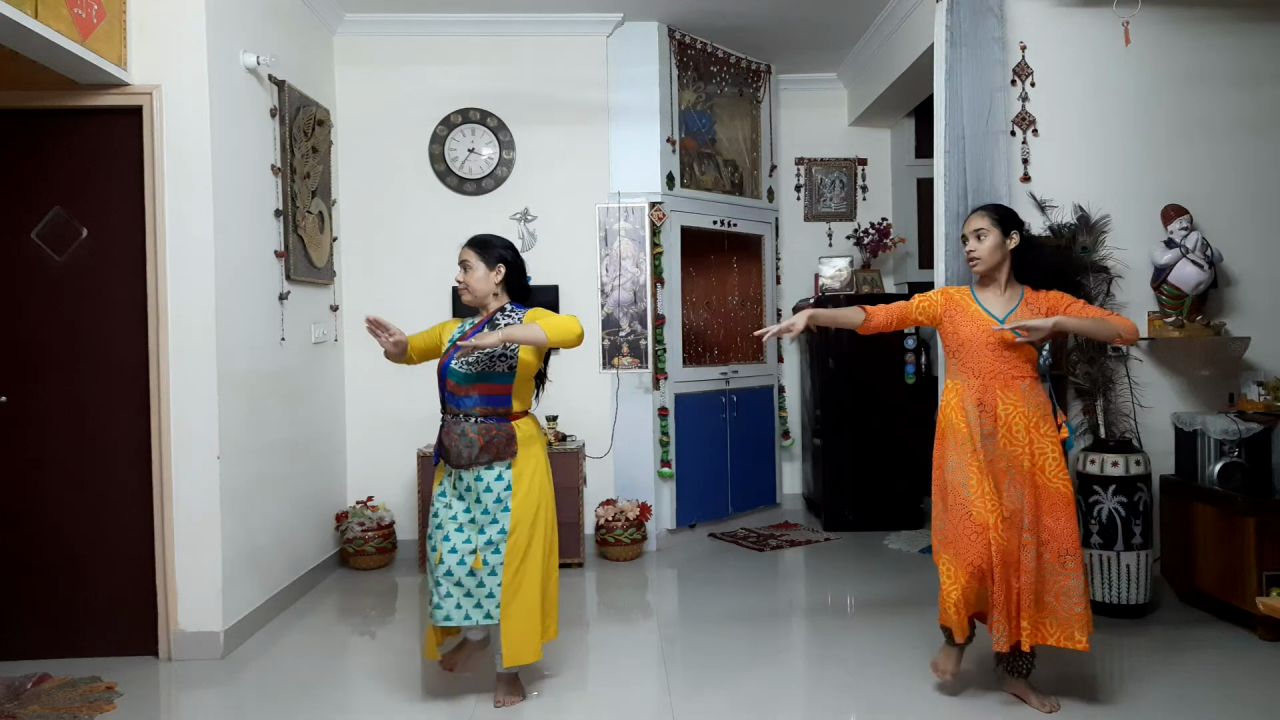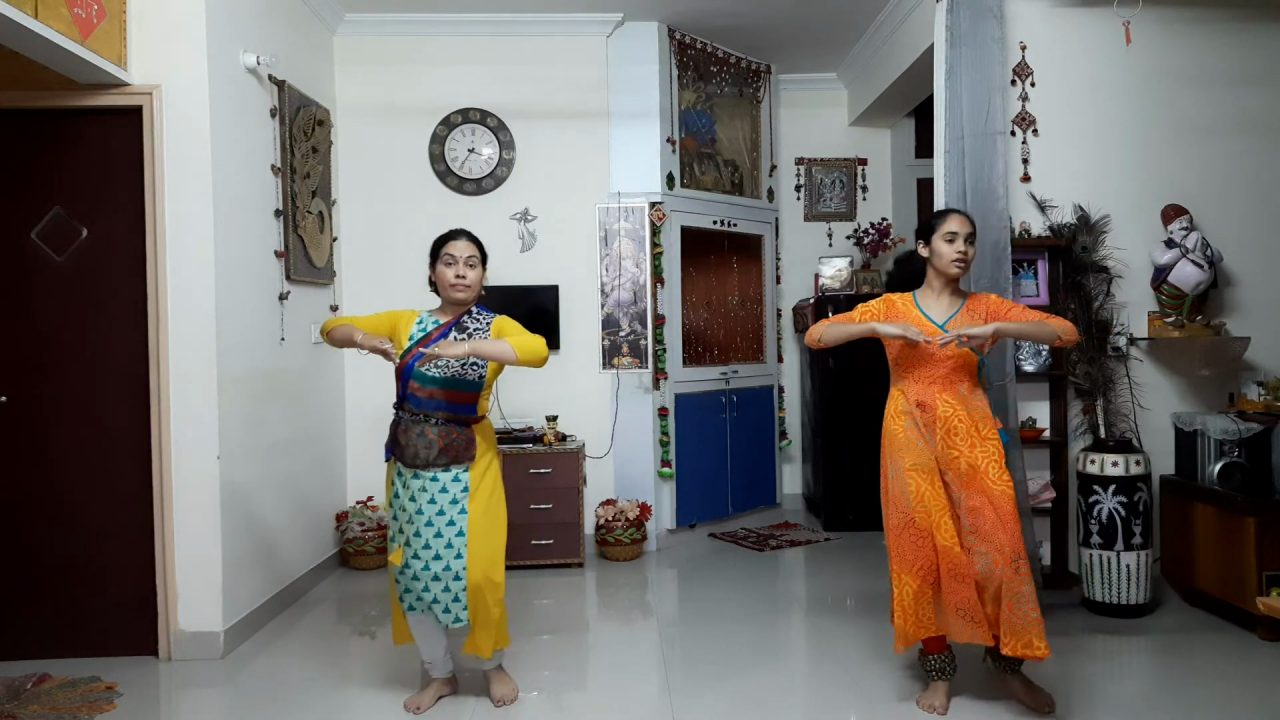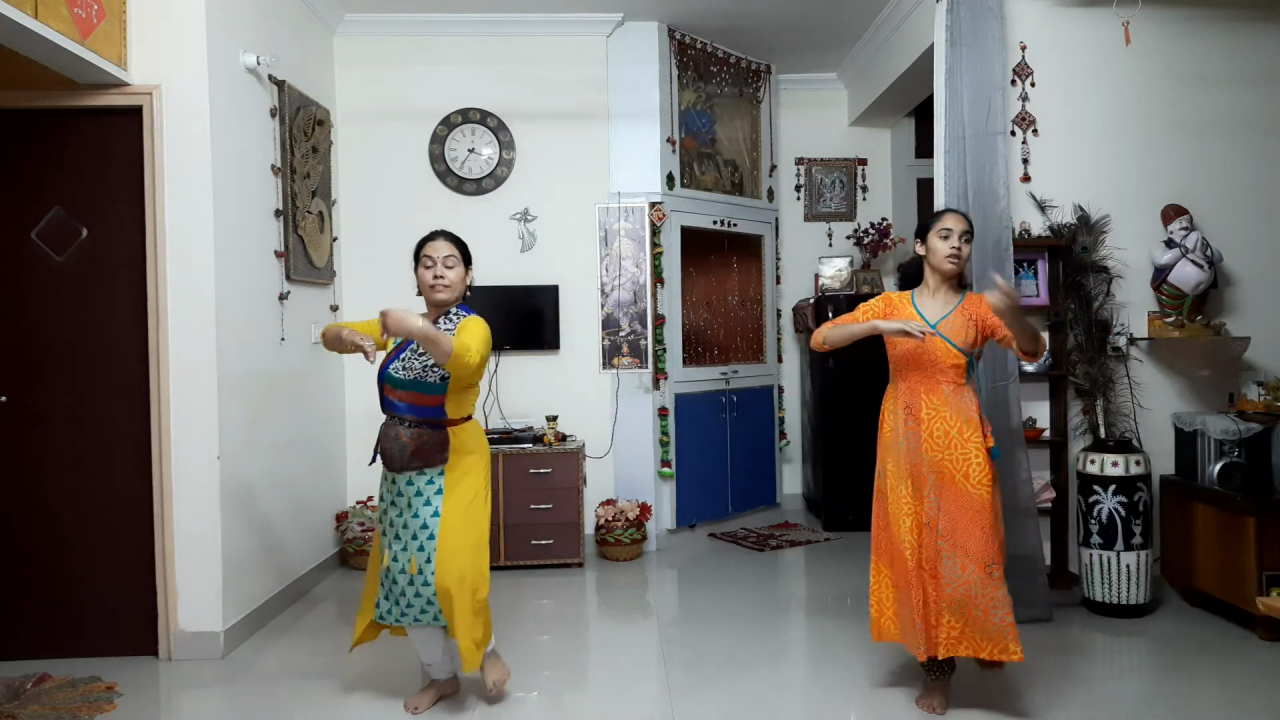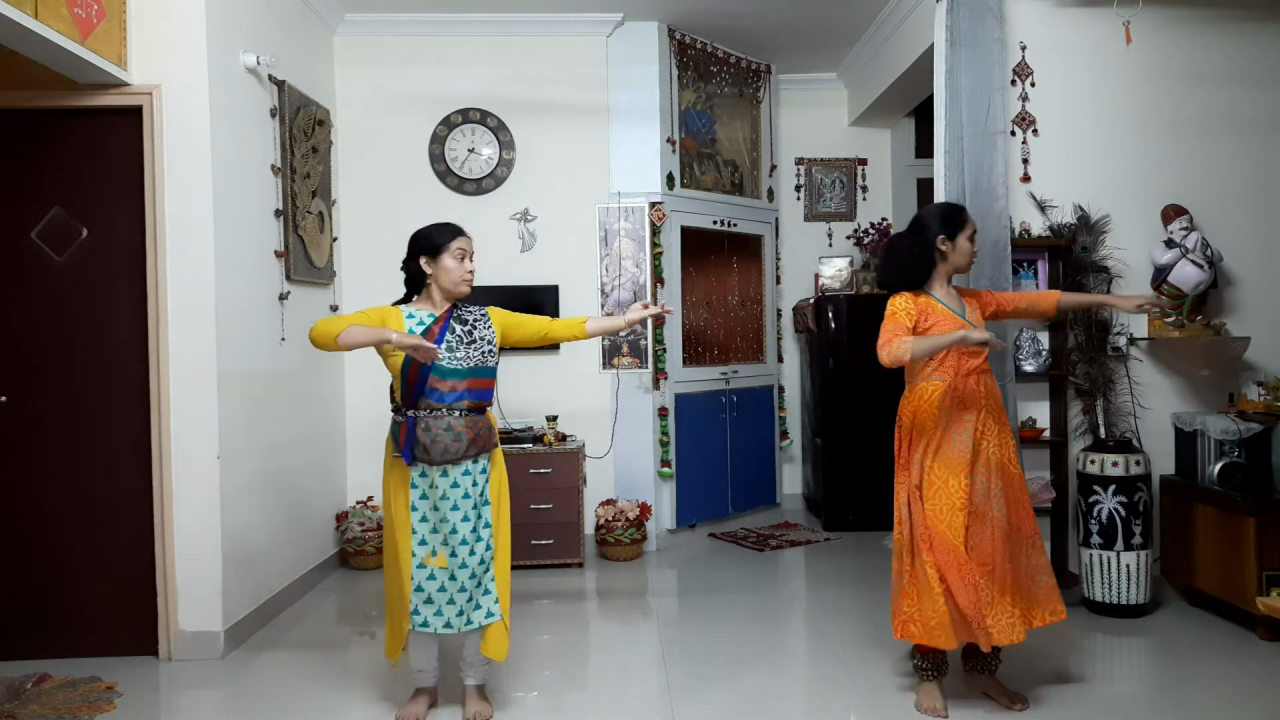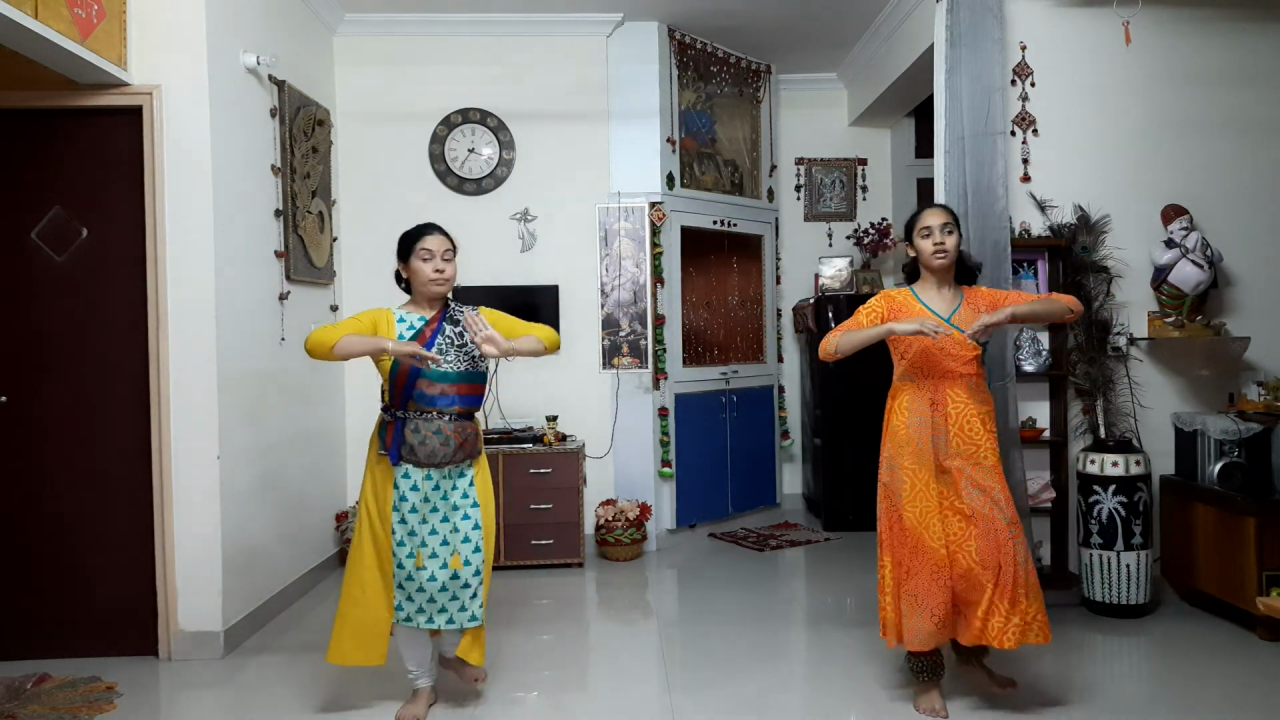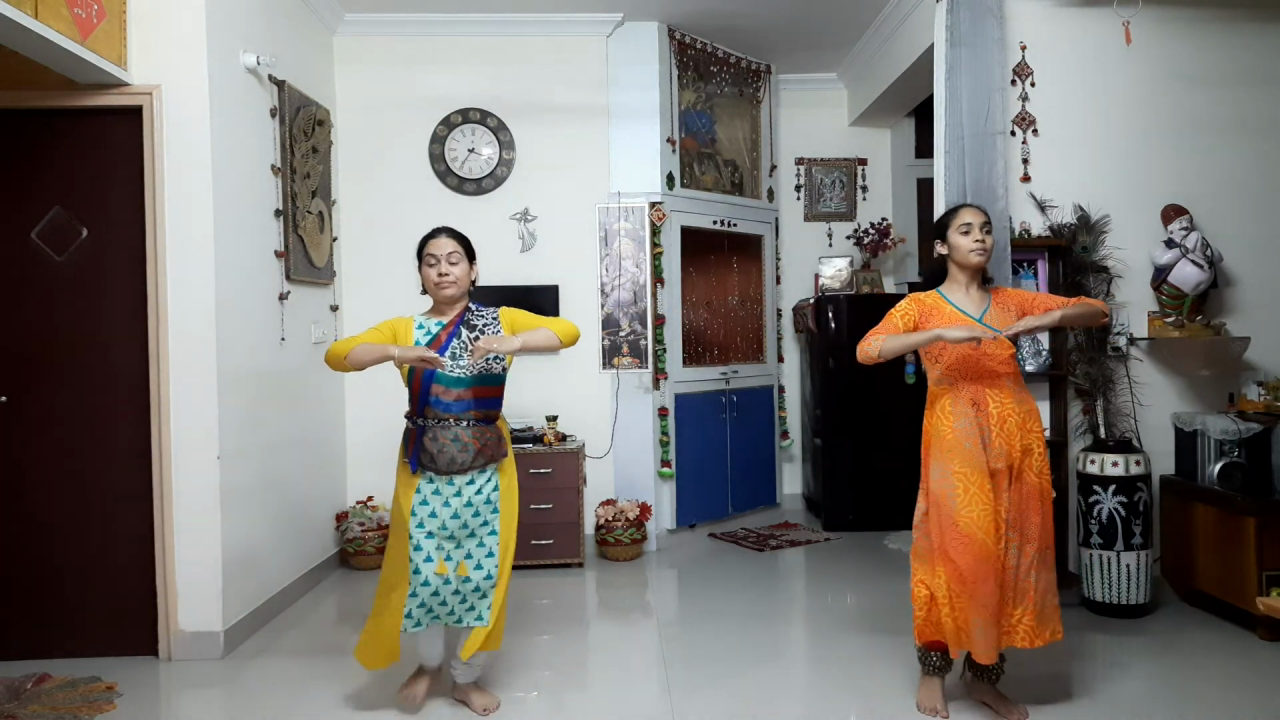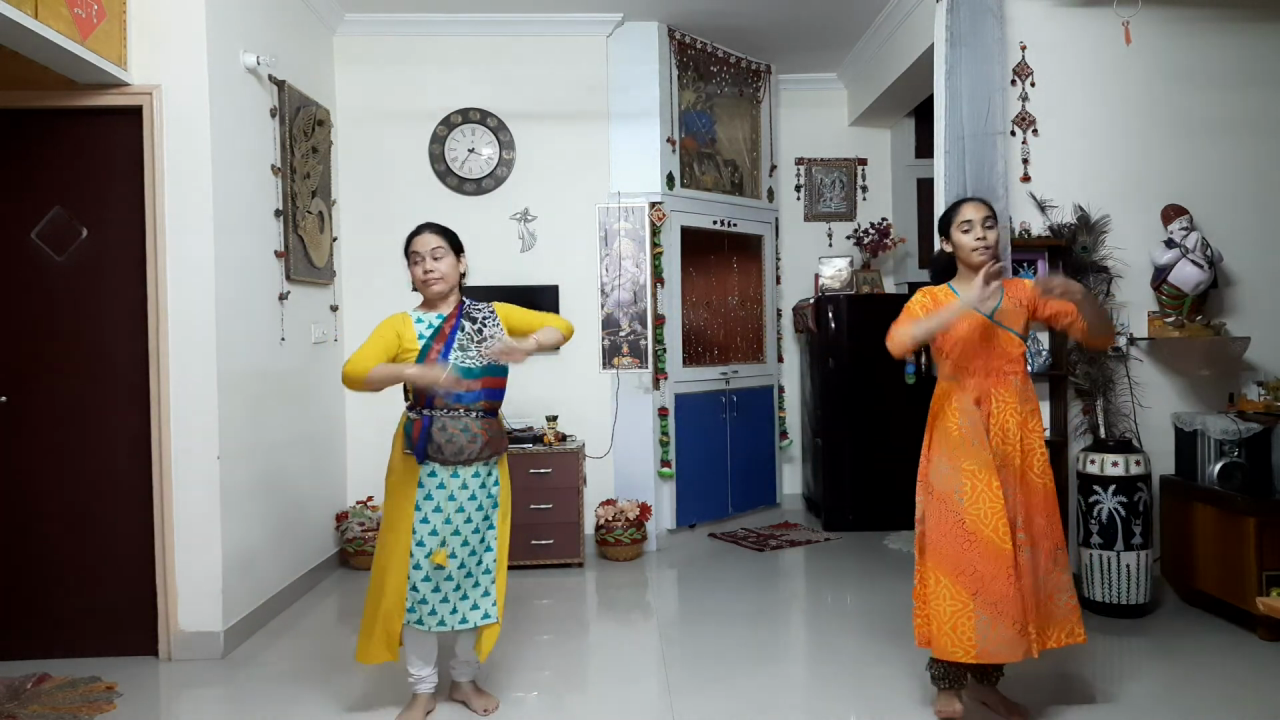
dt=0.7s
person 1, frame 1
left shoulder: (1047, 302)
right shoulder: (947, 301)
left elbow: (1127, 331)
right elbow: (876, 317)
left wrist: (1056, 324)
right wrist: (810, 315)
left hip: (1028, 439)
right hip: (966, 438)
left knee: (1037, 546)
right knee: (969, 548)
left ankle: (1014, 668)
right ankle: (954, 633)
person 1, frame 2
left shoulder: (987, 308)
right shoulder: (889, 307)
left elbow: (1067, 333)
right elbow: (815, 336)
left wrist: (995, 329)
right wrist: (877, 328)
left hip: (971, 442)
right hip: (911, 443)
left knee: (995, 548)
right knee: (923, 553)
left ankle: (1007, 662)
right ankle: (938, 673)
person 1, frame 3
left shoulder: (977, 308)
right shoulder: (888, 304)
left elbow: (1031, 350)
right elbow: (819, 338)
left wrist: (1012, 315)
right wrist: (882, 326)
left hip: (959, 441)
right hip: (904, 440)
left knee: (967, 543)
right knee: (912, 547)
left ankle: (966, 649)
right ankle: (936, 671)
person 1, frame 4
left shoulder: (974, 299)
right shoulder: (907, 303)
left elbow: (1039, 301)
right elbow: (889, 353)
left wrist: (1108, 300)
right wrist: (963, 336)
left hip: (985, 435)
right hip: (937, 438)
left knee: (996, 542)
right knee: (943, 548)
left ankle: (981, 668)
right ankle: (929, 674)
person 1, frame 5
left shoulder: (985, 300)
right shoulder: (891, 302)
left elbow: (1070, 307)
right elbow: (829, 348)
left wrist: (1008, 313)
right wrist: (894, 328)
left hip: (972, 438)
right hip: (914, 439)
left knee: (991, 546)
right knee: (919, 551)
left ankle: (972, 645)
right ankle: (926, 676)
person 1, frame 6
left shoulder: (1013, 301)
right shoulder: (920, 305)
left elbow: (1098, 310)
right elbow: (867, 350)
left wrist: (1051, 317)
right wrist: (942, 333)
left hip: (1015, 439)
right hip: (956, 439)
left knee: (1010, 552)
right knee: (957, 550)
left ankle: (984, 676)
right ankle: (932, 668)
person 1, frame 7
left shoulder: (1023, 293)
right shoulder: (932, 300)
left elbow: (1103, 336)
right elbow: (900, 342)
left wrist: (1076, 297)
right wrist: (966, 300)
left hip: (1018, 440)
right hip: (958, 443)
left knee: (1018, 550)
right knee: (959, 553)
left ankle: (982, 674)
person 2, frame 1
left shoulder: (528, 321)
right shoulder: (454, 331)
left elbow: (572, 330)
right elbow: (405, 353)
left wrist: (501, 334)
right wrist: (391, 341)
left hip: (511, 463)
right hip: (458, 465)
left knee: (509, 564)
right knee: (450, 560)
left ankle: (508, 669)
right ankle: (474, 632)
person 2, frame 2
left shoulder: (494, 326)
right shoulder: (404, 323)
left elbow: (538, 350)
right elbow: (331, 328)
left wrist: (469, 346)
right wrist: (363, 338)
left hip: (467, 467)
right hip: (411, 466)
left knee: (473, 568)
right knee: (413, 568)
left ankle: (493, 665)
right ankle: (439, 675)
person 2, frame 3
left shoulder: (472, 327)
right shoulder: (404, 326)
left elbow: (462, 360)
right elbow: (329, 336)
left wrist: (414, 329)
right wrist: (353, 336)
left hip: (454, 466)
right hip: (404, 470)
left knee: (452, 573)
right knee: (406, 573)
left ankle: (485, 650)
right ankle: (441, 674)
person 2, frame 4
left shoulder: (489, 321)
right shoulder: (390, 319)
left elbow: (558, 328)
right elbow: (321, 333)
left wrist: (626, 320)
right wrist: (390, 338)
left hip: (475, 463)
right hip: (414, 465)
left knee: (478, 565)
right knee: (419, 568)
person 2, frame 5
left shoulder: (479, 320)
right shoulder: (382, 321)
left elbow: (549, 338)
right elbow: (317, 342)
left wrist: (505, 347)
right wrist: (389, 346)
left hip: (461, 466)
right hip: (401, 466)
left knee: (466, 567)
right knee: (406, 571)
left ankle: (455, 651)
person 2, frame 6
left shoulder: (501, 321)
right shoulder: (402, 328)
left elbow: (567, 331)
right elbow: (336, 355)
left wrist: (512, 342)
right wrist: (396, 353)
left hip: (486, 471)
right hip: (425, 473)
left knee: (482, 574)
right knee: (424, 576)
left ankle: (466, 678)
right ankle: (428, 663)
person 2, frame 7
left shoulder: (495, 315)
right shoulder: (401, 326)
left elbow: (558, 328)
right elbow: (354, 371)
left wrist: (523, 343)
right wrist: (413, 372)
left hip: (484, 465)
right hip: (425, 466)
left knee: (480, 570)
right knee: (420, 573)
left ankle: (464, 679)
